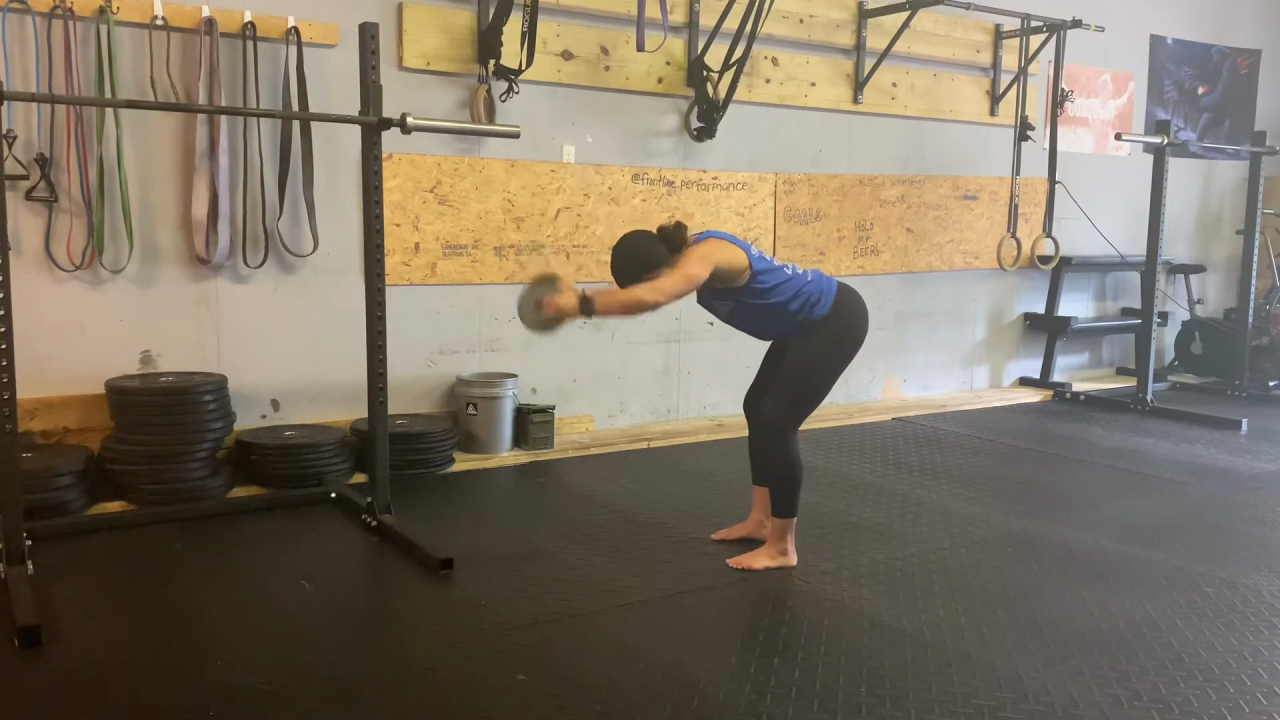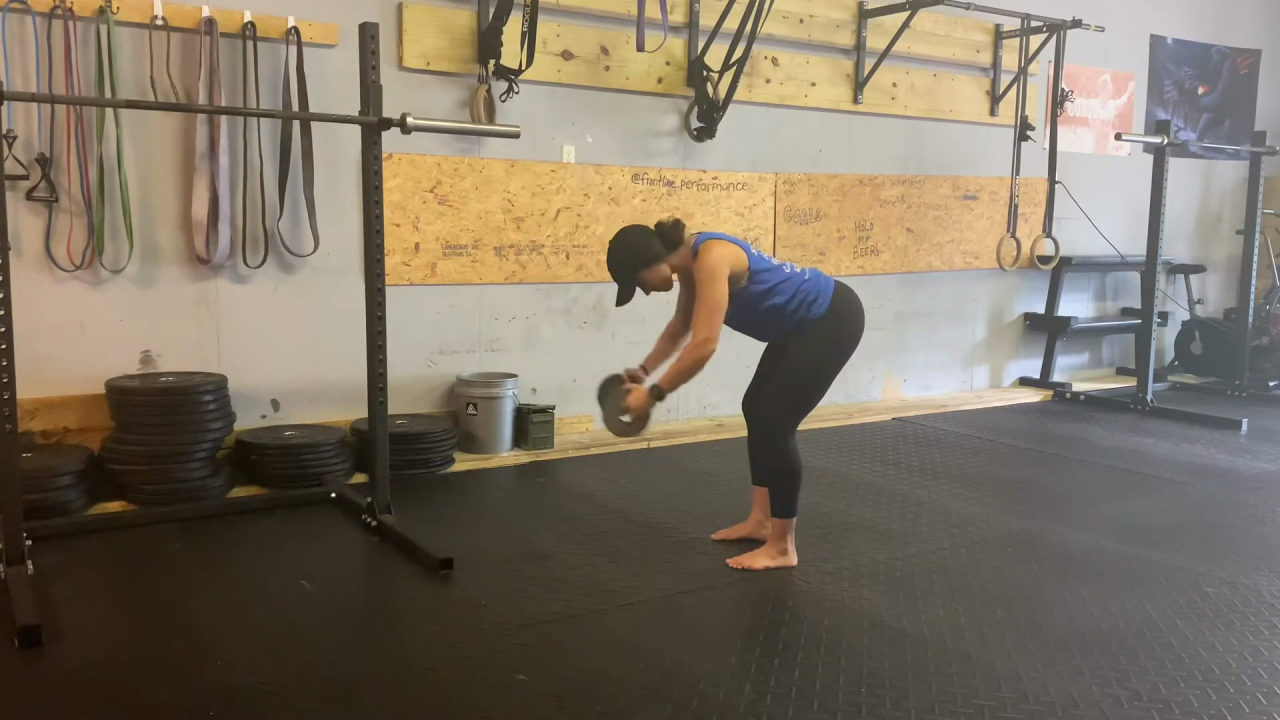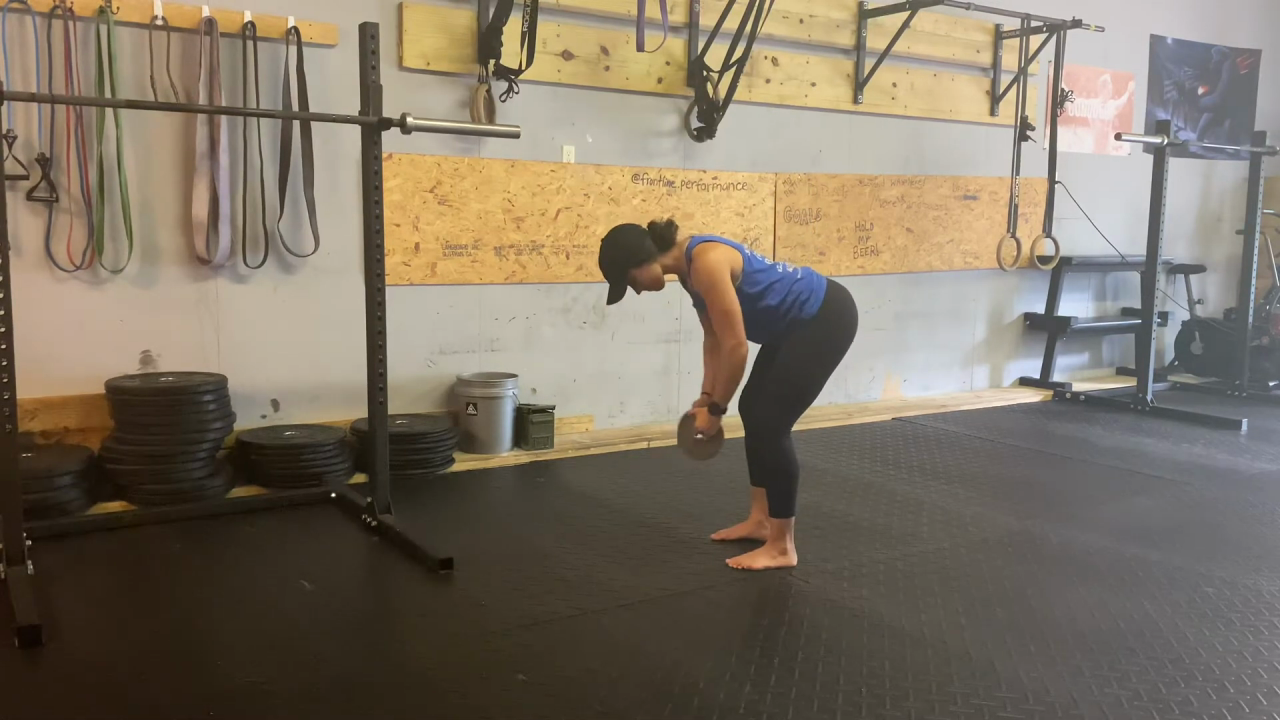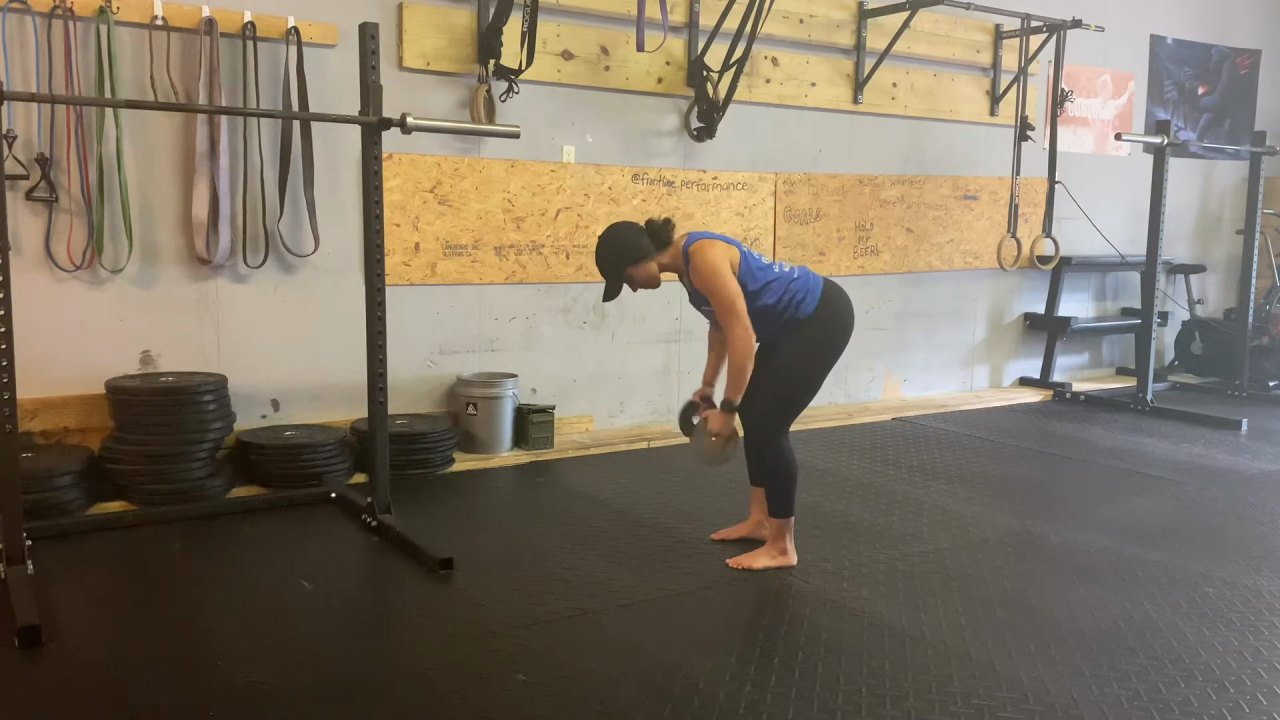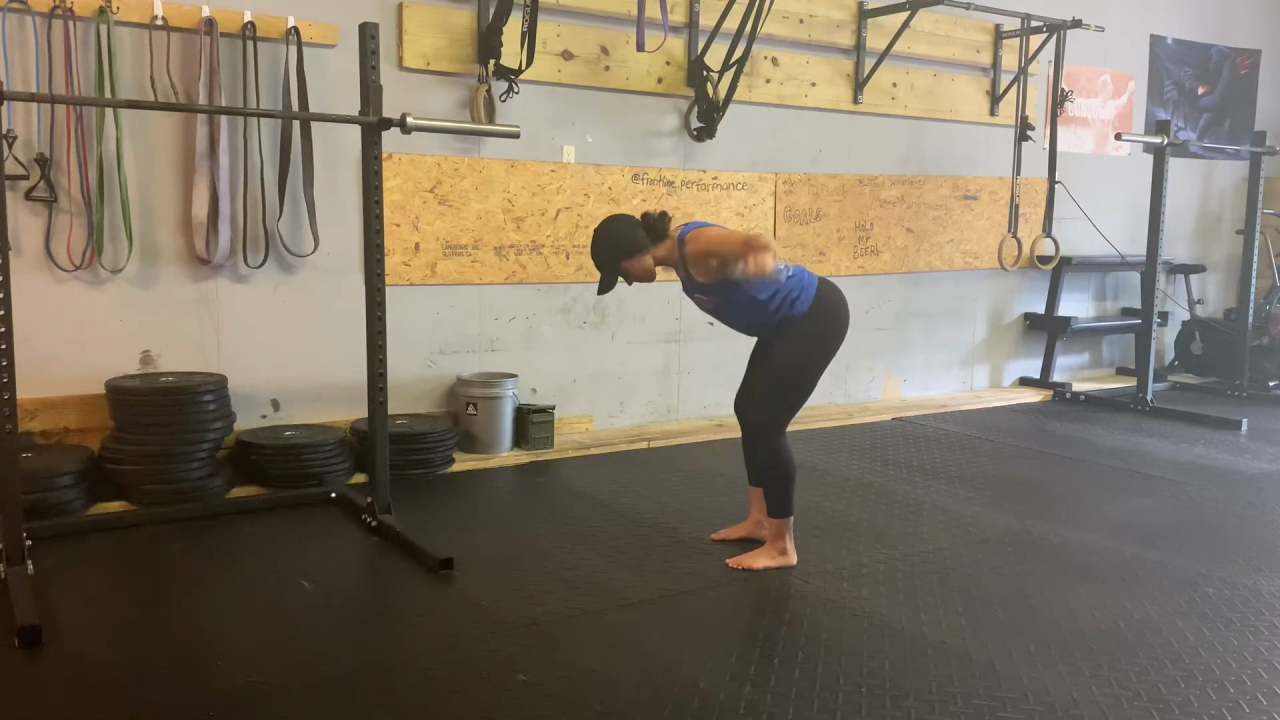
dt=0.3s
person 1, frame 1
left shoulder: (707, 256)
right shoulder: (691, 255)
left elbow: (652, 296)
right elbow: (646, 288)
left wrist: (583, 305)
right wrist: (585, 297)
left hip: (836, 320)
right hip: (807, 323)
left knee: (776, 423)
right knee: (758, 408)
left ankle: (781, 547)
right ankle: (760, 519)
person 1, frame 2
left shoulder: (710, 259)
right shoulder: (691, 262)
left elbow: (704, 344)
right elbow: (682, 324)
left wrist: (652, 395)
right wrist: (644, 369)
left hip: (833, 318)
right hip: (804, 322)
left knee: (775, 423)
right knee: (757, 410)
left ankle: (782, 547)
right ankle: (761, 520)
person 1, frame 3
left shoulder: (706, 263)
right shoulder: (688, 265)
left elbow: (735, 347)
right elbow: (714, 337)
left wrist: (714, 409)
right wrist: (707, 395)
left hip: (826, 318)
right hip: (799, 320)
left knee: (769, 423)
right knee: (753, 411)
left ankle: (782, 546)
right ankle: (760, 519)
person 1, frame 4
left shoulder: (703, 258)
right shoulder: (685, 260)
left elbow: (743, 336)
right elbow: (722, 323)
left wrist: (728, 407)
right wrist: (706, 386)
left hip: (822, 318)
right hip: (796, 320)
left knee: (767, 423)
right knee: (753, 414)
left ankle: (782, 547)
right ankle: (759, 520)
person 1, frame 5
left shoulder: (697, 245)
right shoulder: (681, 248)
left elbow: (761, 243)
left wrist: (762, 260)
left hip: (816, 316)
right hip: (792, 318)
left knee: (765, 423)
right knee: (748, 410)
left ankle: (781, 546)
right ankle: (760, 520)
